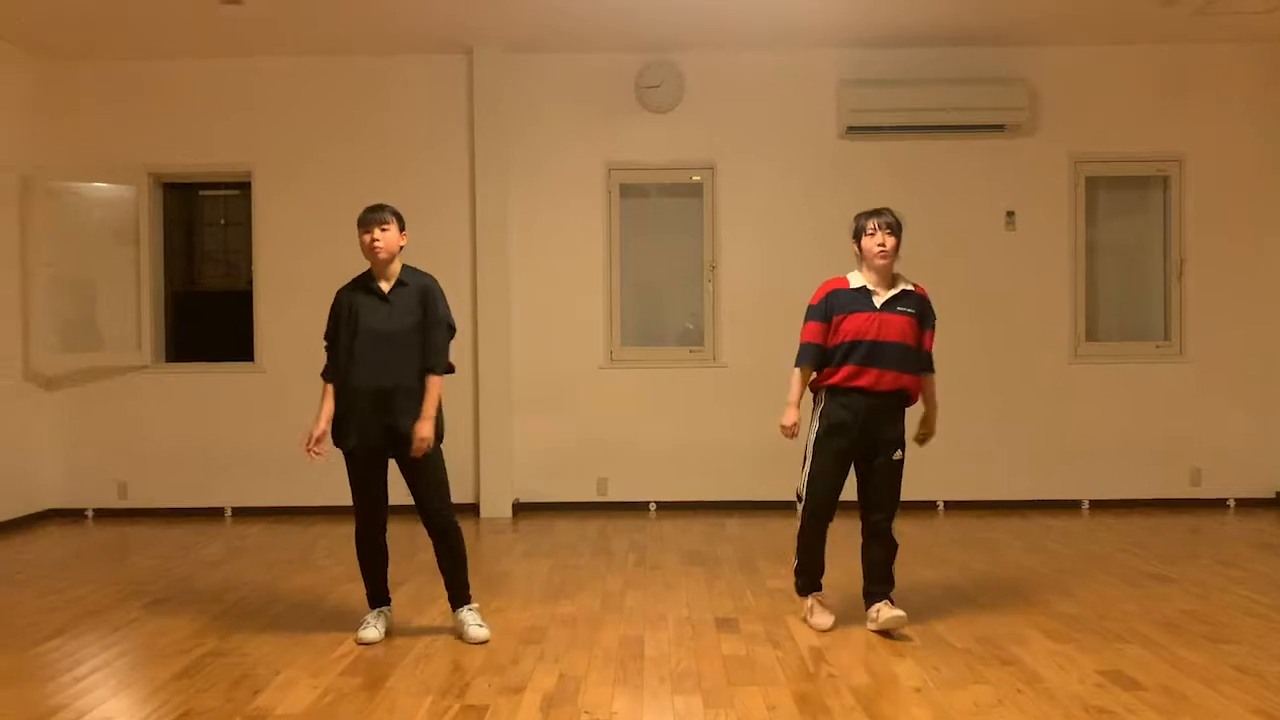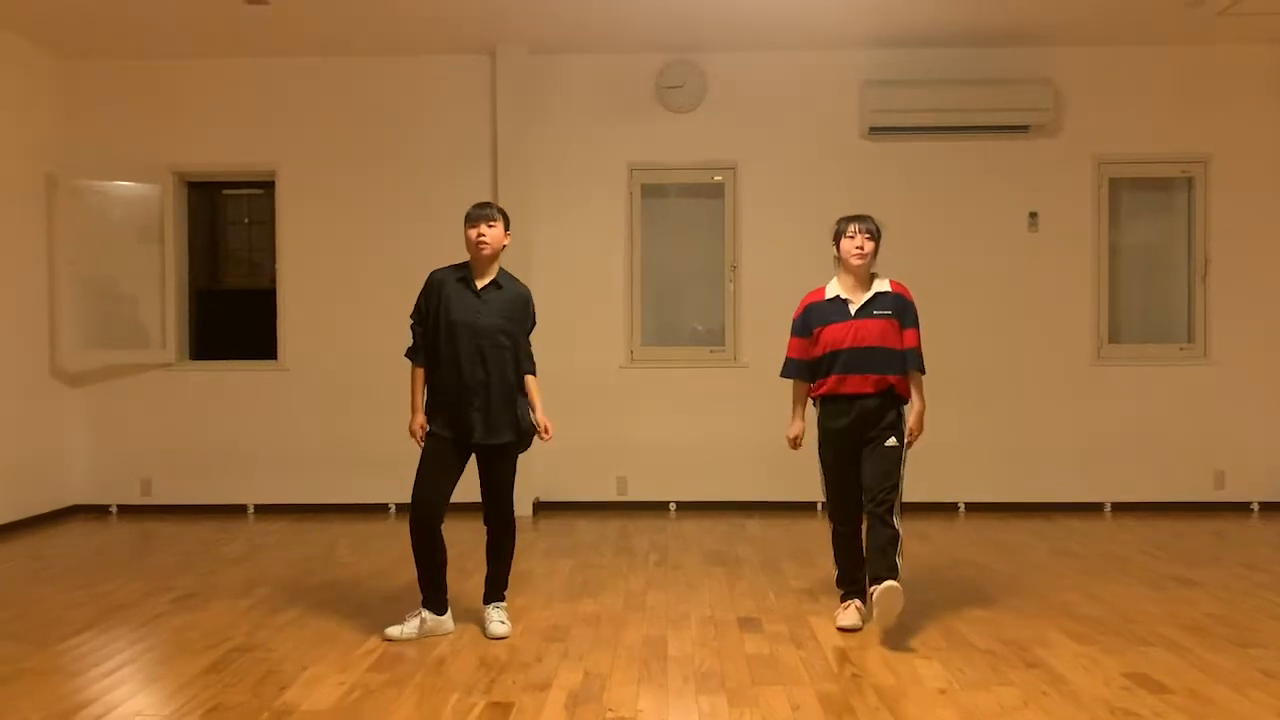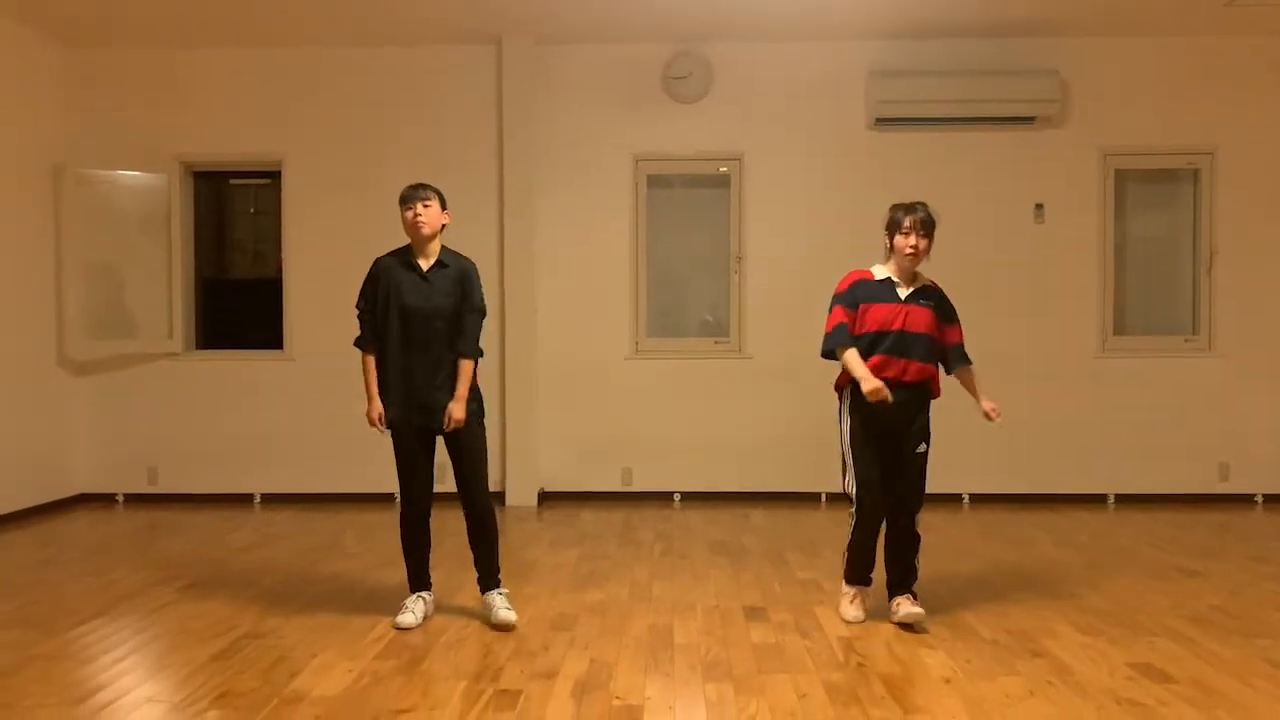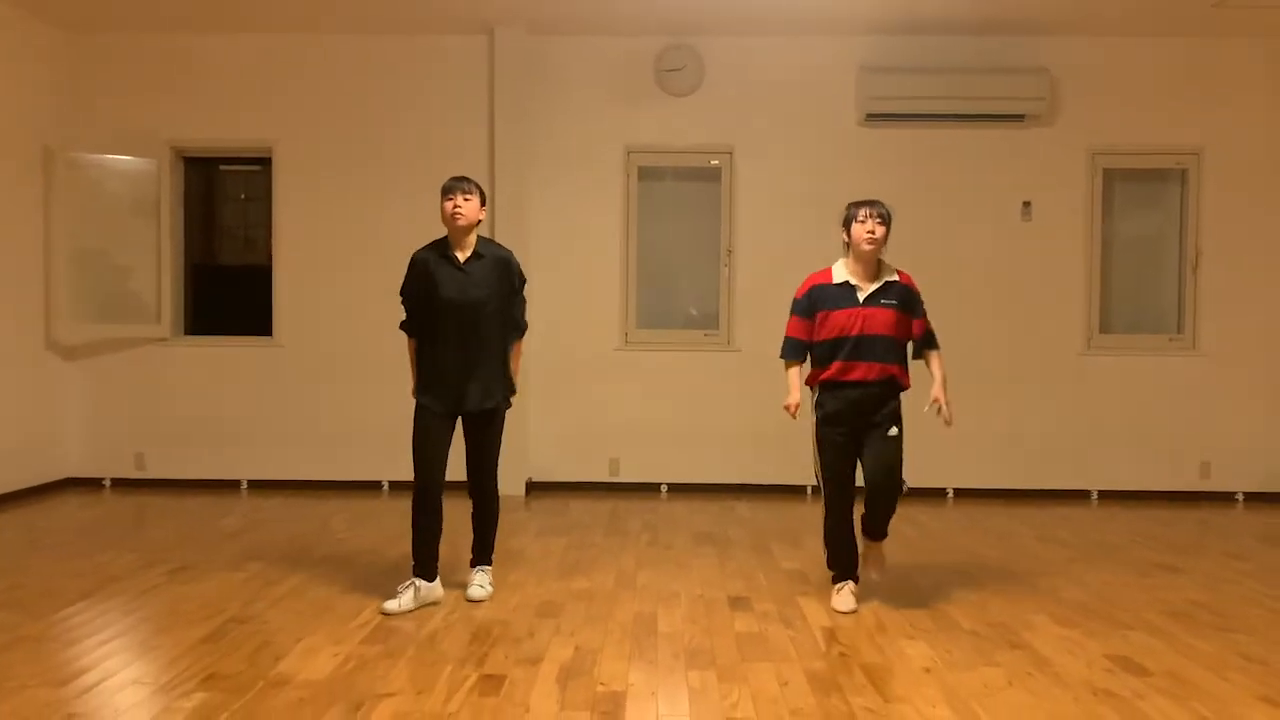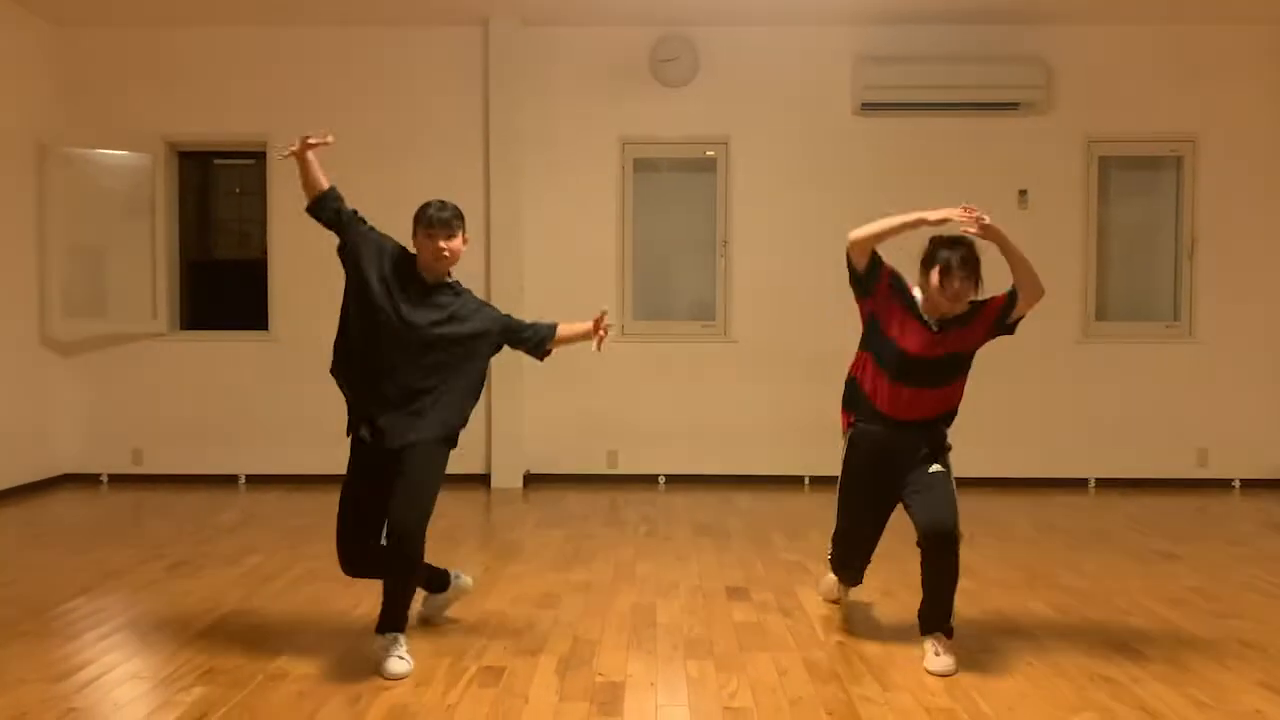
dt=1s
person 1, frame 1
left shoulder: (425, 289)
right shoulder: (348, 297)
left elbow: (437, 359)
right elbow: (335, 367)
left wrist: (427, 417)
right wrist: (323, 419)
left hip: (411, 423)
right hip: (361, 425)
left knee: (440, 516)
right knee: (369, 522)
left ankle: (464, 607)
right ankle: (378, 608)
person 1, frame 2
left shoulder: (517, 295)
right shoulder: (440, 284)
left elbow: (523, 359)
right elbow: (421, 351)
left wrist: (537, 409)
right wrist: (418, 409)
left hip: (501, 421)
right hip: (447, 420)
left knee: (499, 515)
right knee: (423, 513)
left ankle: (495, 603)
right ankle: (434, 610)
person 1, frame 3
left shoulder: (462, 270)
right shoulder: (385, 270)
left elbow: (469, 341)
right elbow: (369, 338)
left wrist: (460, 398)
right wrist: (373, 396)
left hip: (457, 400)
right hip: (406, 403)
left knee: (477, 498)
right knee: (414, 503)
left ankle: (492, 590)
right ankle: (420, 592)
person 1, frame 4
left shoulder: (501, 261)
right shoulder: (424, 261)
left elbow: (515, 326)
right elbow: (414, 327)
left wrist: (510, 377)
right wrist: (416, 378)
left hip: (486, 388)
right hip: (435, 389)
left knee: (483, 482)
right knee: (426, 483)
left ankle: (481, 567)
right ankle: (424, 579)
person 1, frame 5
left shoulder: (470, 311)
right shoulder: (379, 260)
left elbow: (528, 335)
right elbow: (330, 209)
left wrist: (585, 329)
right wrist: (306, 158)
left hip: (426, 433)
right hip: (371, 430)
left knee: (404, 527)
right knee: (355, 554)
left ankle: (394, 635)
right ankle: (443, 582)
person 2, frame 1
left shoulder: (916, 300)
right shoulder: (833, 293)
left elbow: (923, 365)
right elbow: (809, 355)
left wrist: (931, 411)
right wrist: (793, 404)
left hip: (888, 413)
right hip: (838, 407)
left knee: (880, 514)
right knee: (817, 502)
left ankle: (878, 601)
right ankle: (811, 592)
person 2, frame 2
left shoulder: (898, 298)
right shoulder: (814, 305)
left elbow: (913, 362)
right elbow: (801, 369)
left wrist: (917, 408)
right wrist: (797, 418)
left hip: (884, 412)
right hip: (836, 416)
left knee: (883, 500)
right knee: (843, 511)
left ankle: (885, 583)
right ankle: (851, 596)
person 2, frame 3
left shoulder: (935, 297)
right shoulder: (857, 285)
left elbow: (954, 355)
right elbow: (840, 340)
left wrist: (980, 397)
right wrist: (865, 378)
left hip: (915, 406)
right hip: (866, 403)
left knee: (906, 506)
right knee: (870, 500)
left ankle: (902, 593)
right ankle: (856, 584)
person 2, frame 4
left shoulder: (902, 288)
right shoulder: (816, 288)
left elbow: (925, 342)
right elbow: (795, 348)
left wrist: (939, 383)
right wrist: (794, 389)
left hip: (883, 402)
right hip: (834, 402)
left knee: (886, 481)
right knee: (837, 496)
left ankle: (874, 537)
right ankle: (843, 578)
person 2, frame 5
left shoulder: (976, 319)
right shoulder: (887, 297)
left elbow: (1032, 293)
right elbow: (856, 242)
left wrist: (998, 239)
right wrist: (924, 216)
left hip: (926, 445)
right hip: (871, 439)
left knee: (940, 531)
right knee: (852, 539)
left ankle: (936, 634)
right ankle: (843, 573)
